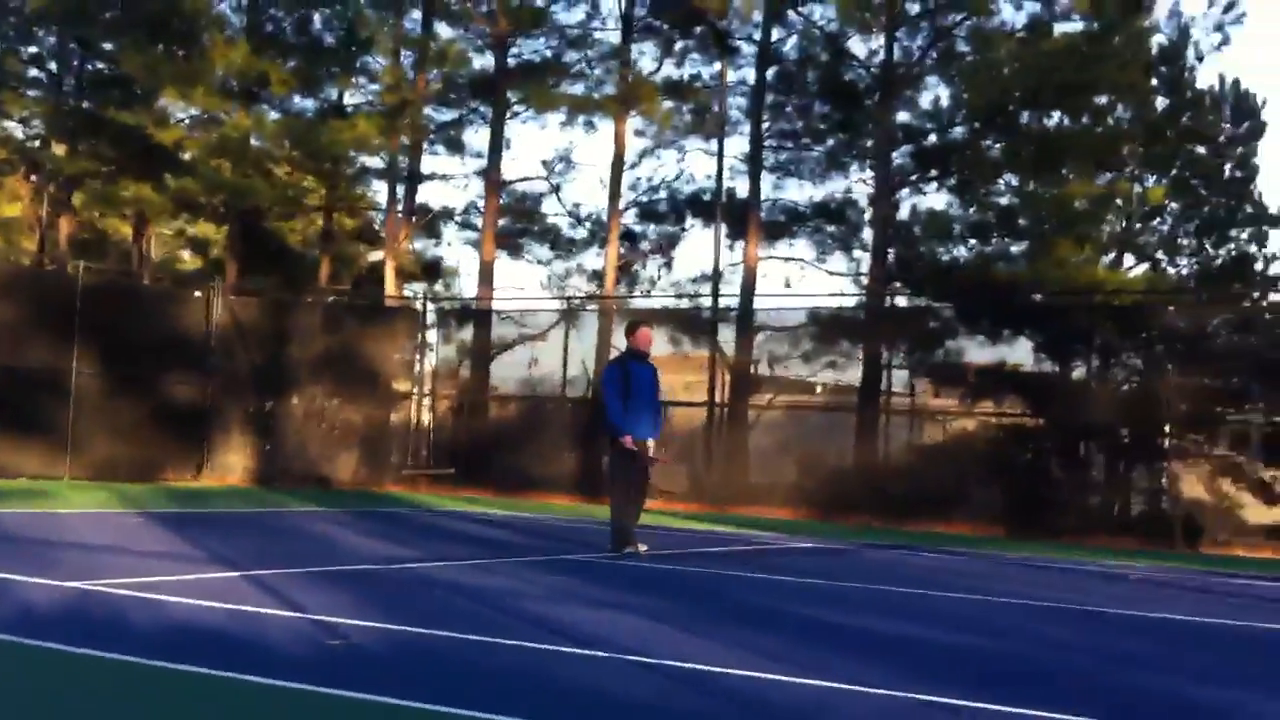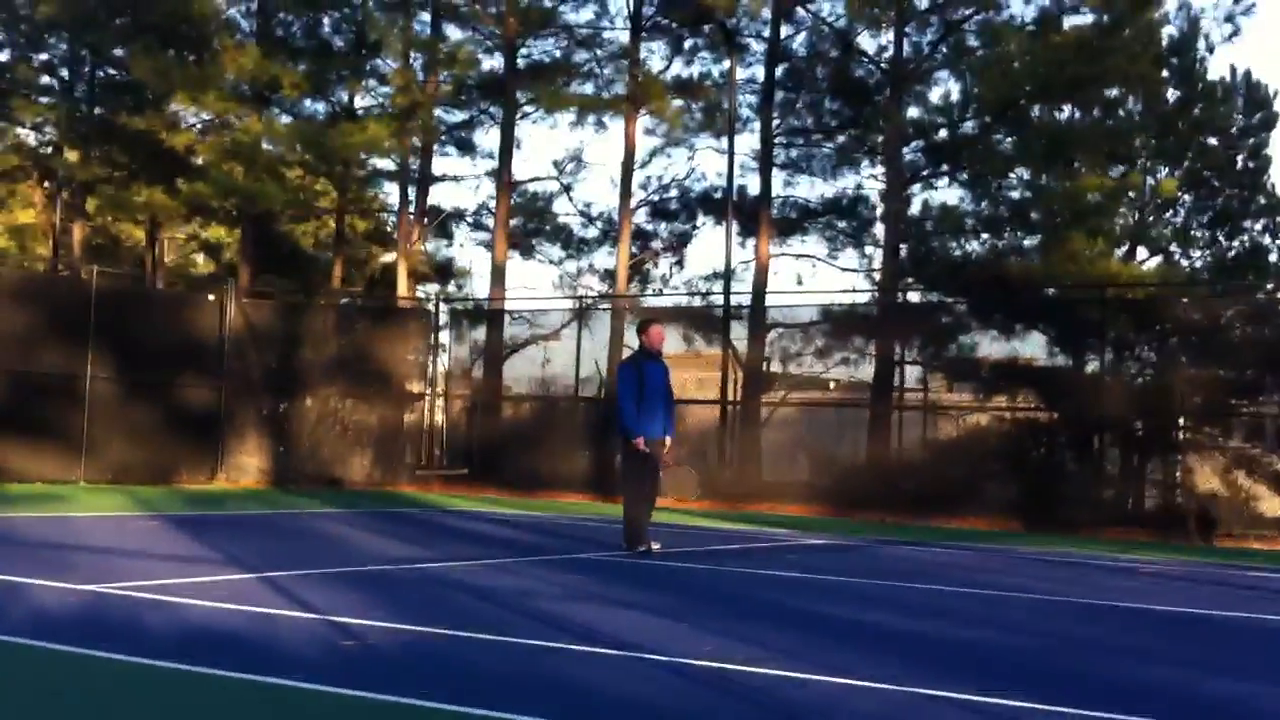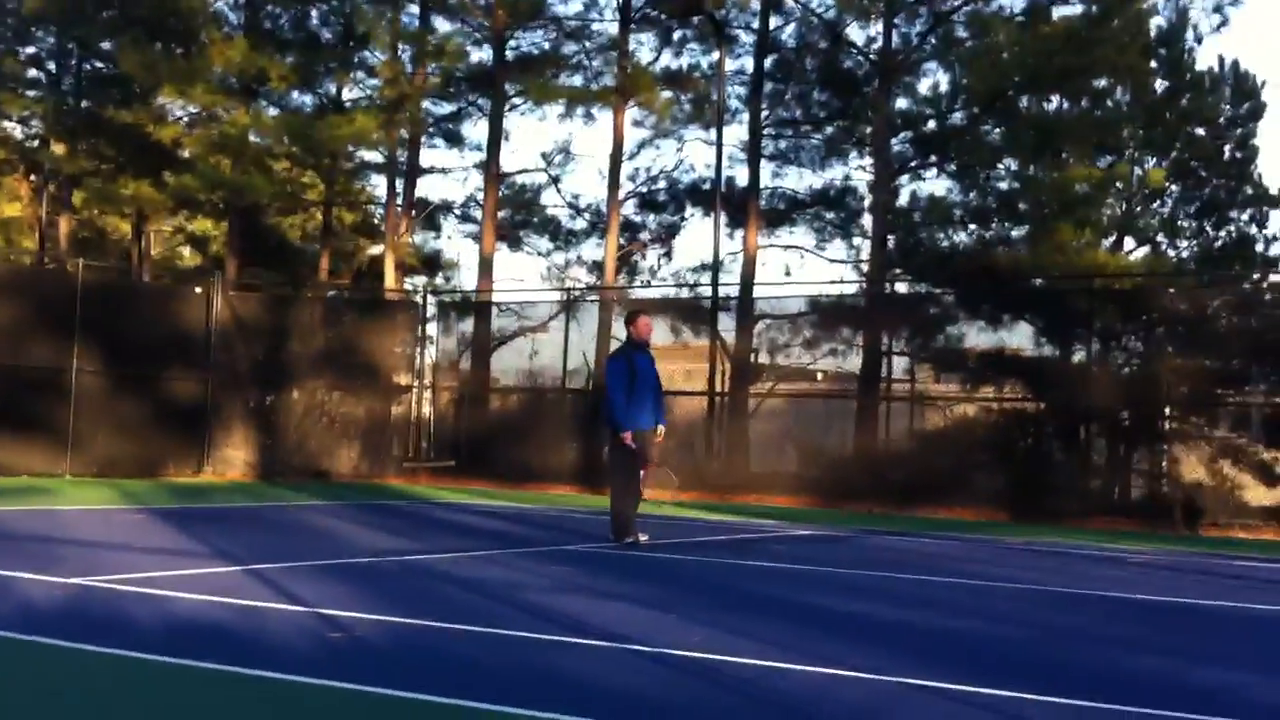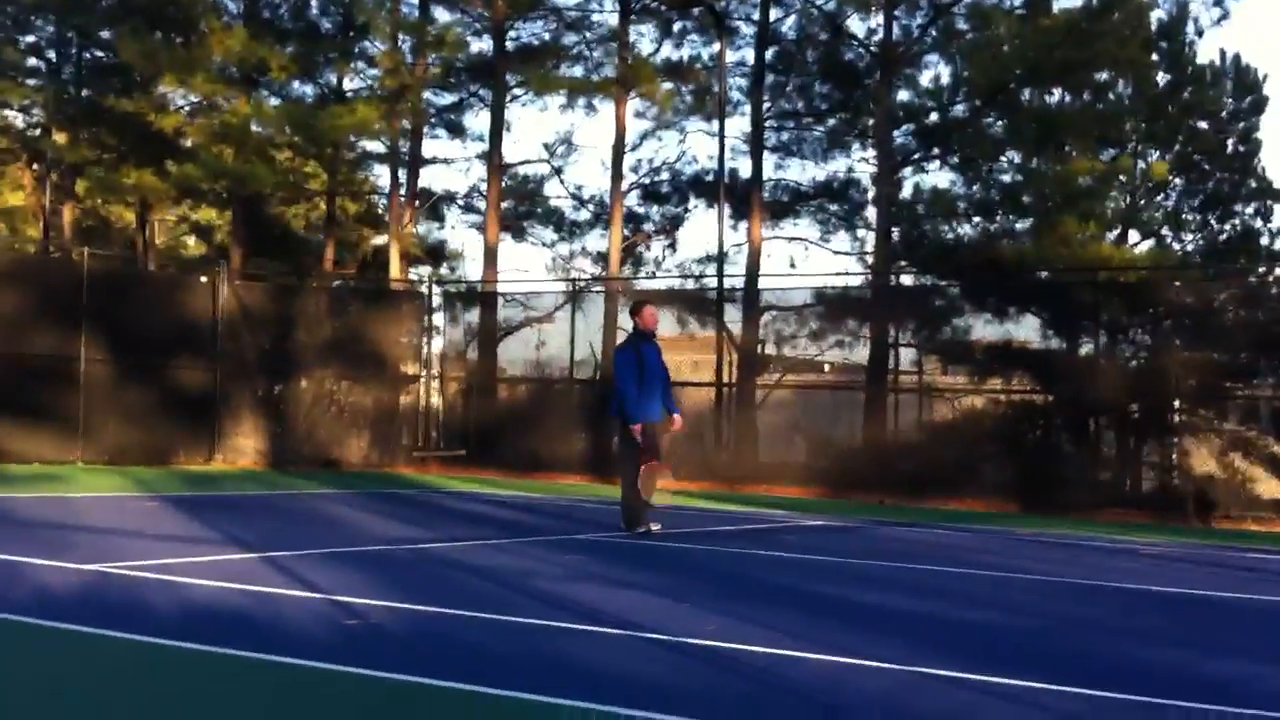
dt=0.1s
person 1, frame 1
left shoulder: (650, 369)
right shoulder: (617, 366)
left elbow: (655, 404)
right elbow: (612, 402)
left wrist: (653, 434)
right wrist: (622, 433)
left hip: (643, 439)
right hip: (625, 438)
left knee: (638, 490)
right knee: (624, 489)
person 1, frame 2
left shoulder: (661, 366)
right shoulder: (631, 366)
left elbow: (668, 402)
right elbow: (626, 403)
left wrist: (668, 433)
right wrist: (635, 434)
left hip: (656, 438)
right hip: (638, 438)
left knee: (650, 488)
right knee: (637, 488)
person 1, frame 3
left shoulder: (647, 357)
right shoulder: (620, 358)
left elbow: (656, 392)
right elbow: (616, 396)
left wrist: (660, 421)
right wrist: (623, 427)
left hip: (643, 429)
right hip: (626, 430)
left knee: (637, 480)
right knee: (625, 480)
person 1, frame 4
right shoulder: (628, 349)
left elbow: (664, 382)
right elbow: (626, 388)
left wrist: (673, 410)
right wrist: (633, 419)
left hip: (653, 419)
right hip: (637, 421)
right knee: (635, 470)
